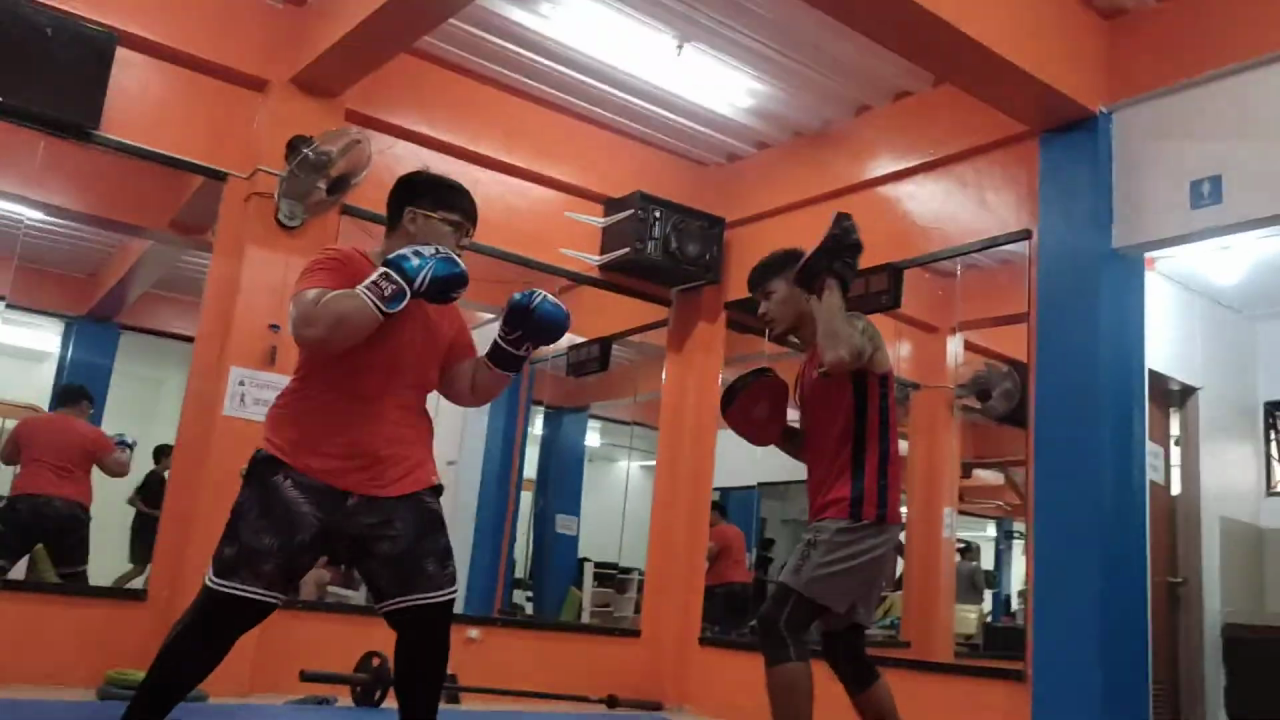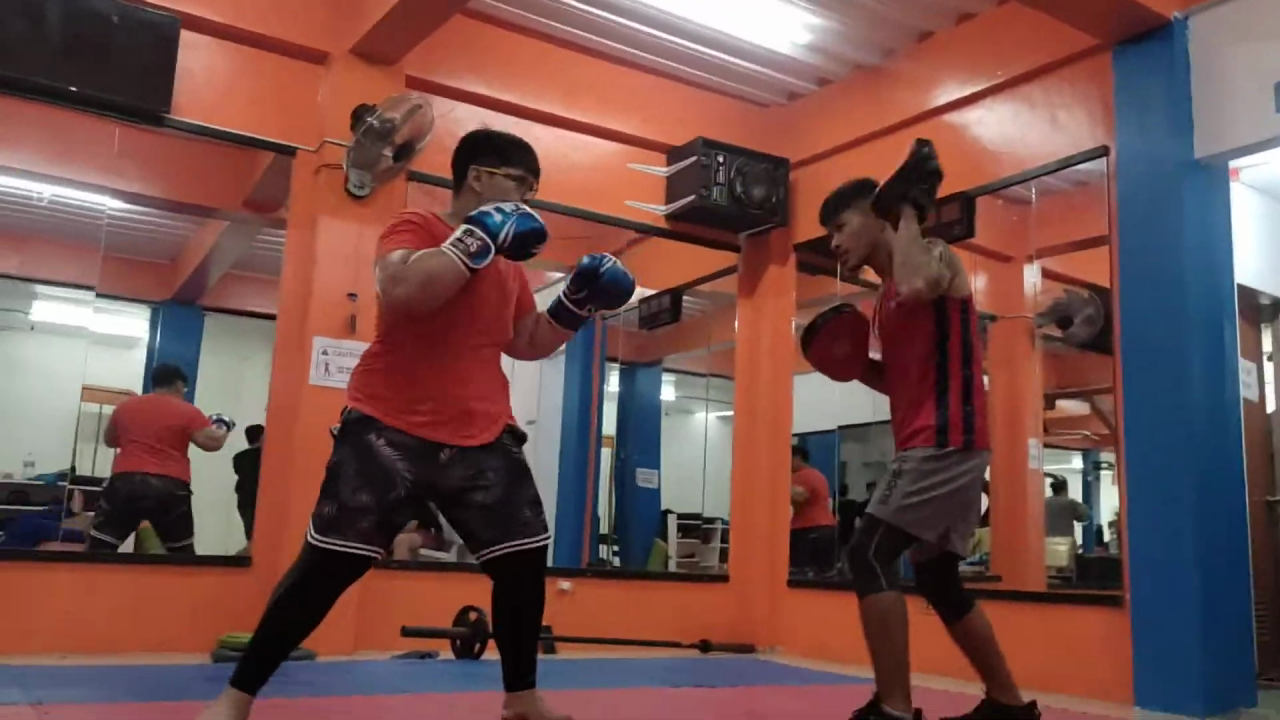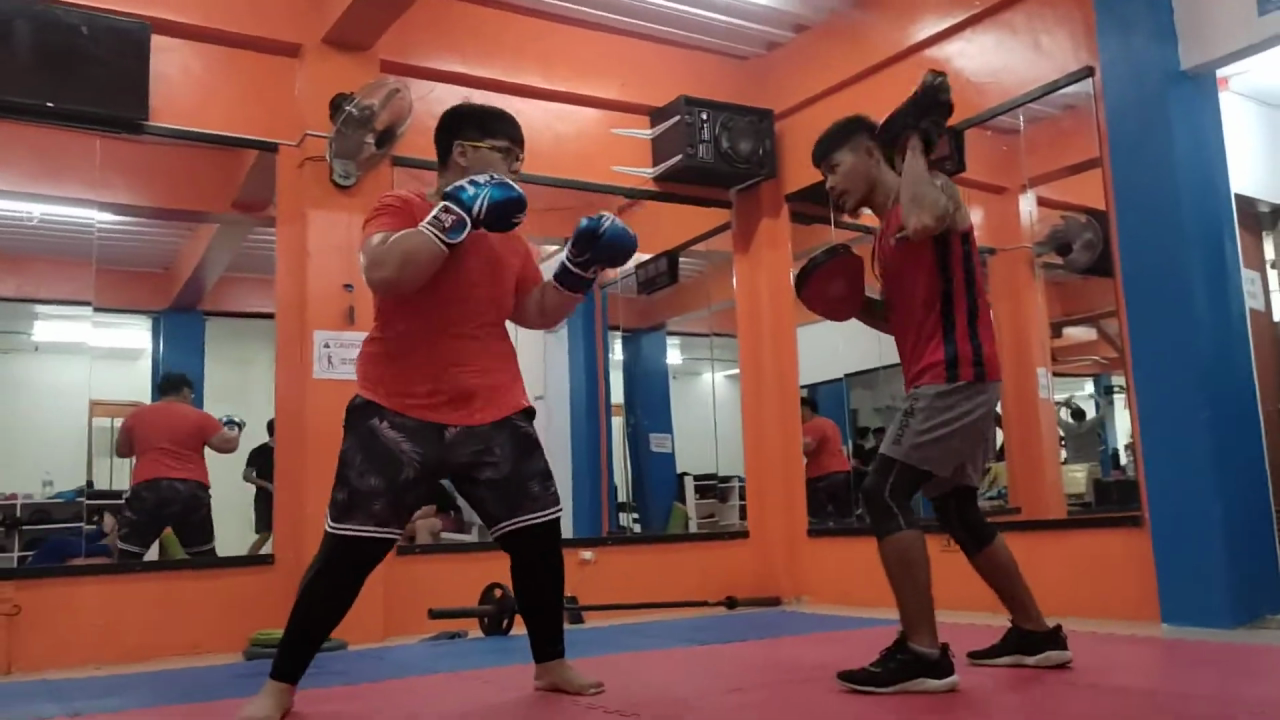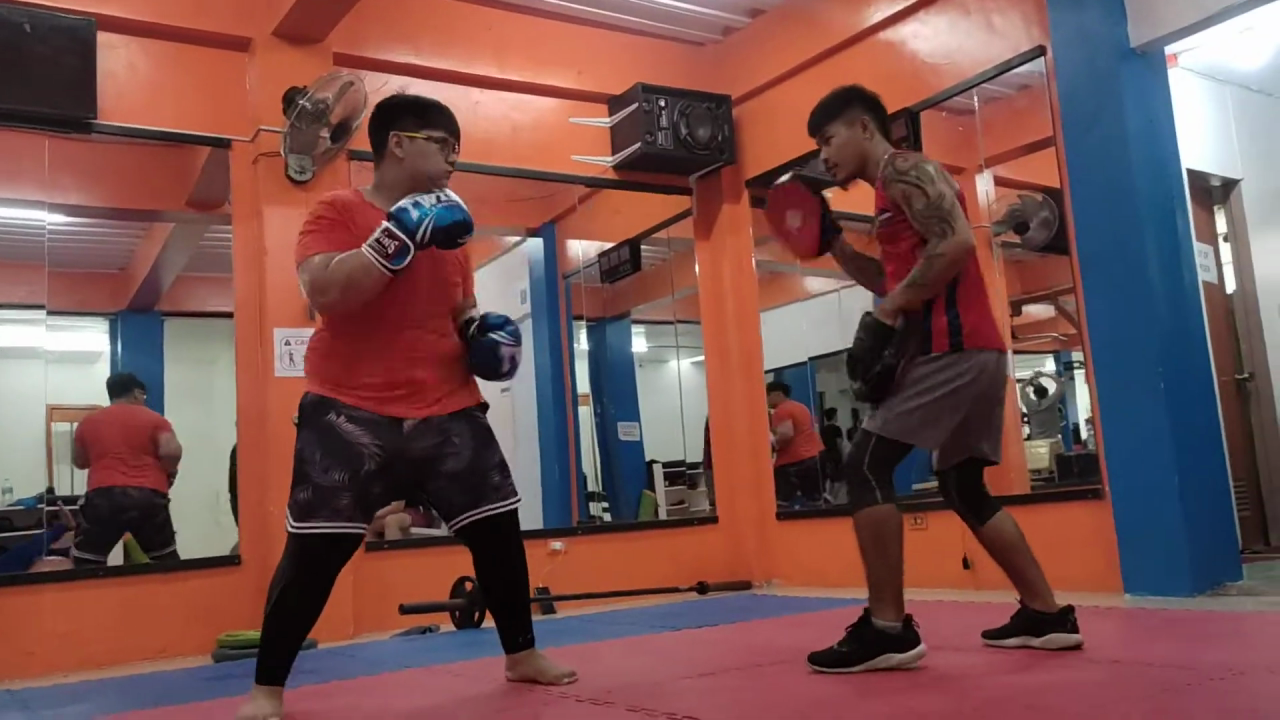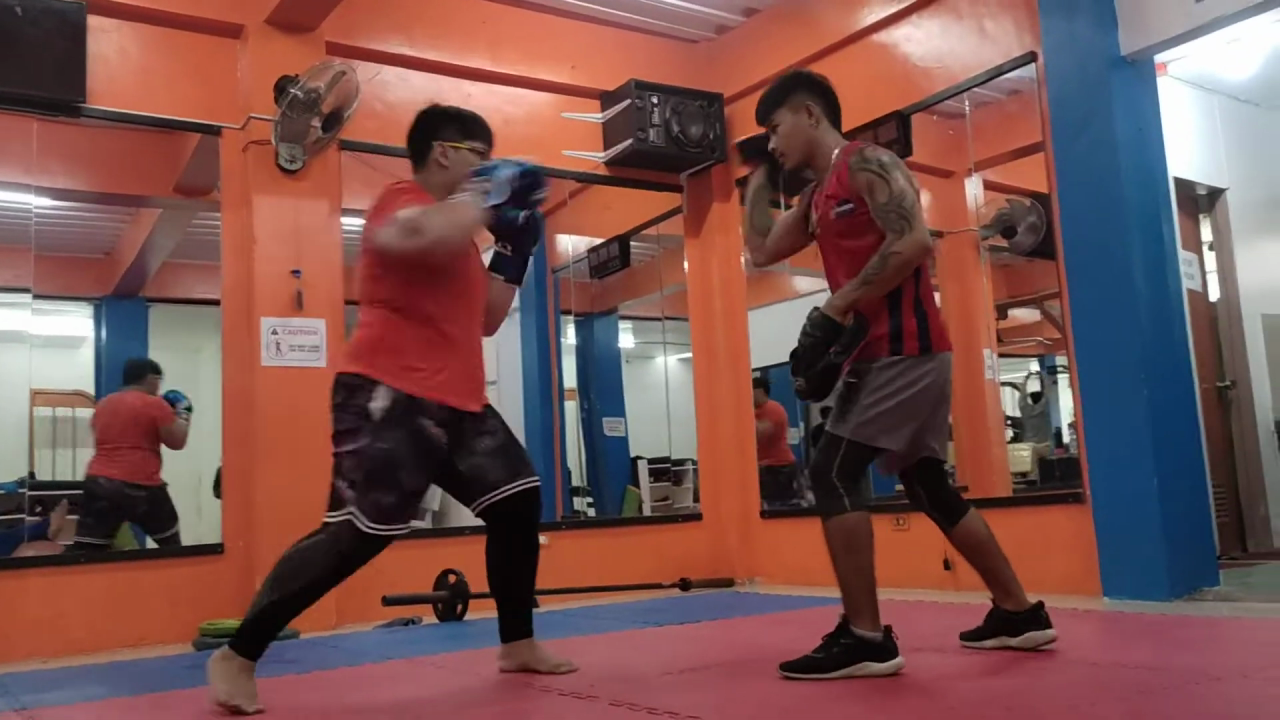
dt=0.5s
person 1, frame 1
left shoulder: (446, 310)
right shoulder: (340, 265)
left elbow: (471, 389)
right elbow: (313, 330)
left wrist: (517, 343)
right wrist: (398, 280)
left hip: (399, 492)
right hip: (299, 474)
left knee: (430, 618)
right knee: (226, 607)
person 1, frame 2
left shoulder: (509, 264)
right shoulder: (418, 228)
left elbow: (530, 343)
right elbow: (403, 291)
left wrist: (580, 301)
right wrist: (484, 236)
left hip: (483, 442)
right hip: (390, 431)
left knee: (525, 561)
right knee: (328, 567)
person 1, frame 3
left shoulder: (508, 239)
right shoulder: (402, 209)
left elbow: (539, 313)
right elbow: (384, 274)
left wrist: (583, 261)
right wrist: (455, 215)
left hip: (494, 418)
right hip: (396, 415)
left knee: (539, 536)
right knee: (350, 551)
left ankle: (551, 665)
person 1, frame 4
left shoulder: (450, 218)
right shoulder: (338, 212)
right elbow: (326, 292)
left wrist: (482, 335)
right wrist: (400, 234)
left hip: (447, 411)
right hip: (349, 411)
left knee: (498, 528)
right knee: (318, 547)
left ankle: (523, 657)
person 1, frame 5
left shoulder: (463, 232)
right shoulder: (402, 200)
left elbow: (486, 319)
right elbow: (425, 239)
left wrist: (513, 250)
right wrist: (487, 196)
left hip: (458, 403)
right hip: (389, 394)
left knee: (519, 503)
right knee: (357, 533)
left ankle: (518, 644)
right ankle: (236, 658)
person 2, frame 1
left shoulder: (854, 330)
right shoulder: (812, 362)
left elbow: (837, 356)
left wrist: (831, 284)
left hip: (856, 517)
right hip: (852, 519)
left knee: (779, 624)
right knee: (843, 647)
person 2, frame 2
left shoulder: (934, 256)
right shoulder: (892, 294)
left elbow: (916, 289)
left wrist: (907, 212)
left hip: (945, 441)
right hip: (950, 444)
left knee: (870, 553)
right knee: (936, 576)
person 2, frame 3
left shoulder: (932, 188)
right shoulder: (887, 226)
left elbow: (921, 221)
left wrist: (914, 141)
right wrist: (853, 303)
left hip: (955, 376)
right hip: (941, 380)
left knee: (885, 495)
right knee: (957, 510)
left ankle: (924, 653)
right ankle: (1036, 633)
person 2, frame 4
left shoulder: (908, 170)
right shoulder: (894, 191)
left elbow: (956, 244)
right elbow: (890, 276)
left wrist: (887, 313)
right wrist: (831, 242)
left hip: (945, 348)
right hip: (980, 350)
left knee: (867, 466)
right knee: (962, 486)
left ankle: (887, 626)
right ankle: (1047, 614)
person 2, frame 5
left shoulder: (867, 163)
right shoulder: (820, 194)
left elbow: (914, 242)
right elbow: (762, 250)
left wrist: (837, 306)
right wrist: (760, 174)
left hip: (902, 347)
right hip: (909, 353)
left knee: (833, 472)
right knee: (928, 485)
left ankle: (866, 637)
right ankle: (1019, 612)
person 3, frame 1
left shoulder: (27, 424)
right shoulder: (93, 435)
right elbow: (120, 469)
right wrist: (125, 447)
left hip: (25, 504)
right hip: (70, 511)
right knee: (74, 579)
person 3, frame 2
left shoulder: (126, 406)
right shoulder: (187, 411)
left elbow: (110, 441)
right elbow: (212, 443)
right wrist: (223, 426)
left hip: (125, 483)
right hip: (170, 488)
left knee: (100, 547)
right knee: (183, 551)
person 3, frame 3
left shoulder: (136, 416)
right shoulder: (199, 417)
left elbow: (122, 451)
right elbow: (228, 444)
right wrist: (234, 427)
left hip: (148, 491)
right hip: (191, 492)
left knee: (127, 557)
right knee: (205, 557)
person 3, frame 4
left shoulder: (89, 421)
right shoulder: (152, 418)
left elbow: (80, 462)
right elbow: (172, 452)
right wrist: (169, 473)
left hip: (102, 497)
right hip: (148, 497)
left knee: (85, 566)
right knee: (168, 560)
person 3, frame 5
left shoulder: (105, 404)
right shoulder: (154, 405)
right elbow: (177, 441)
right wrist: (183, 414)
left hip: (98, 485)
right hip: (139, 487)
left knee: (84, 551)
right knee: (170, 544)
